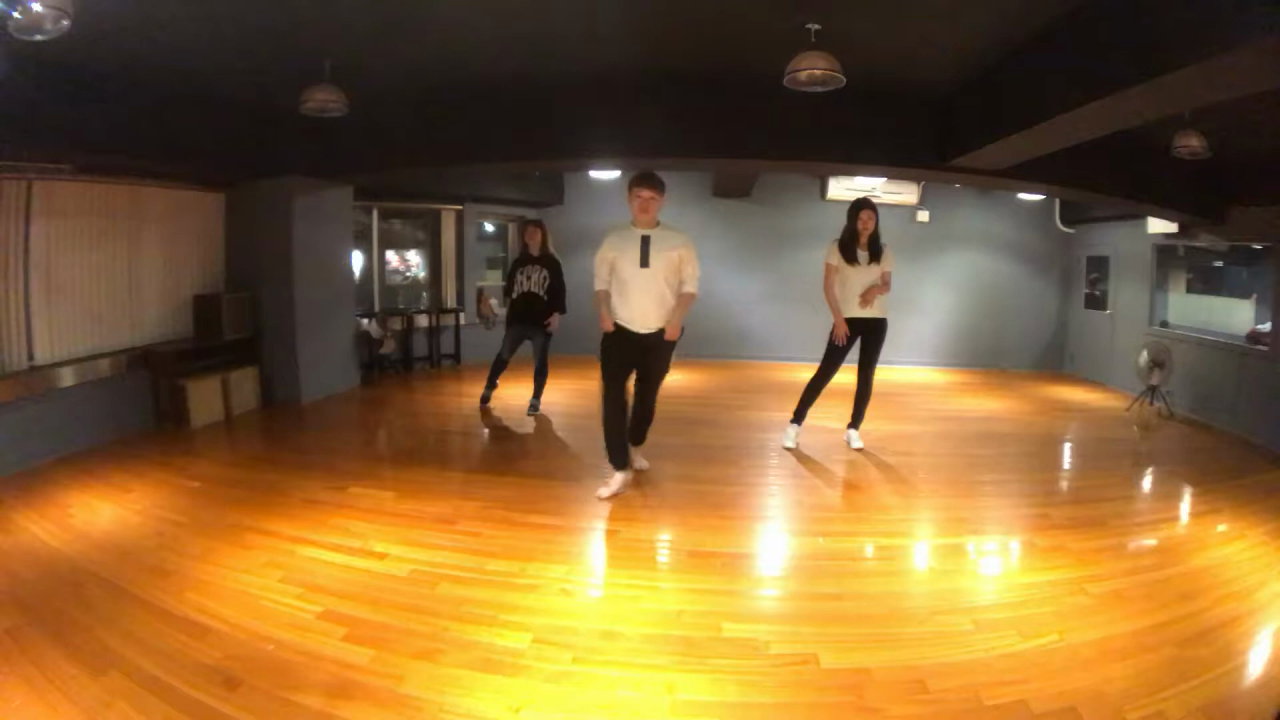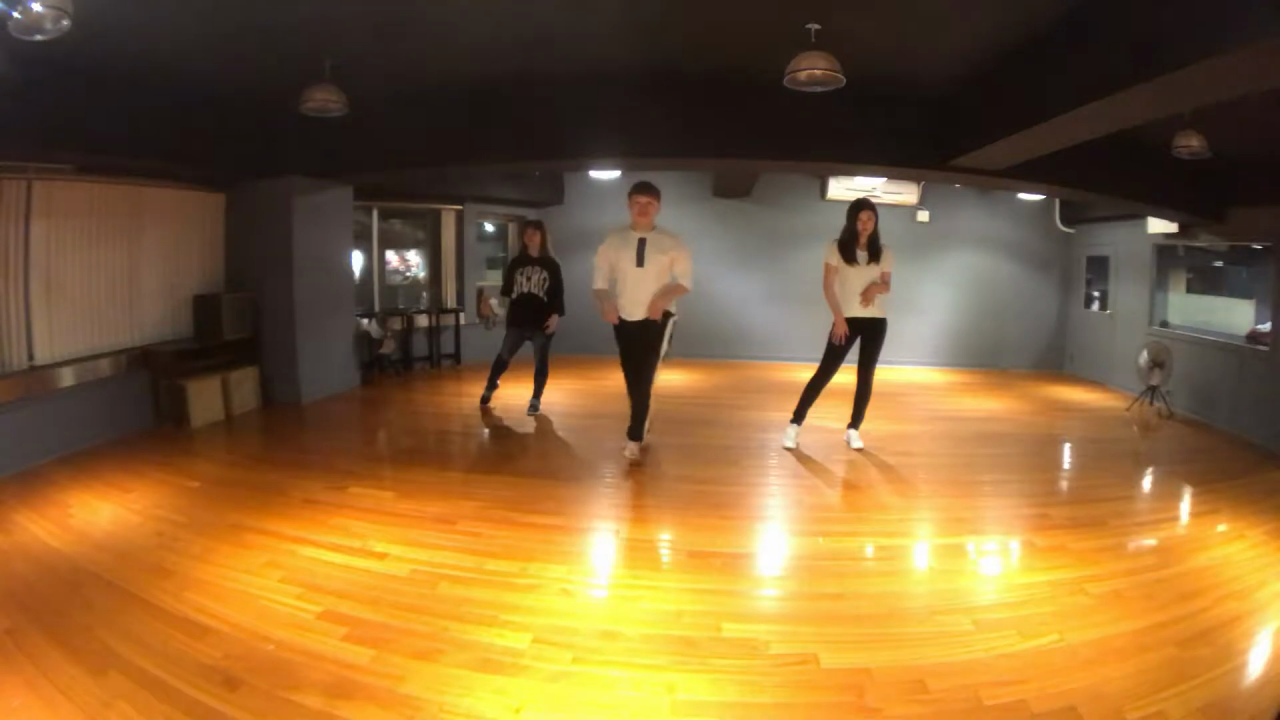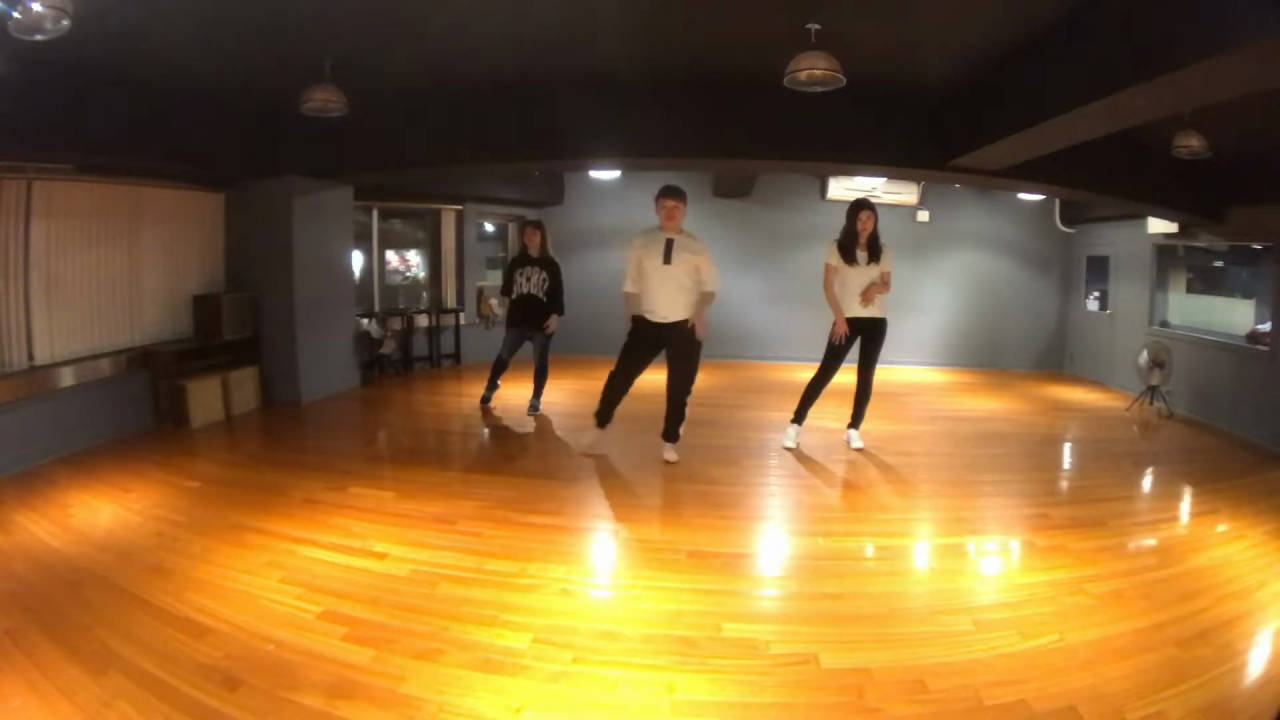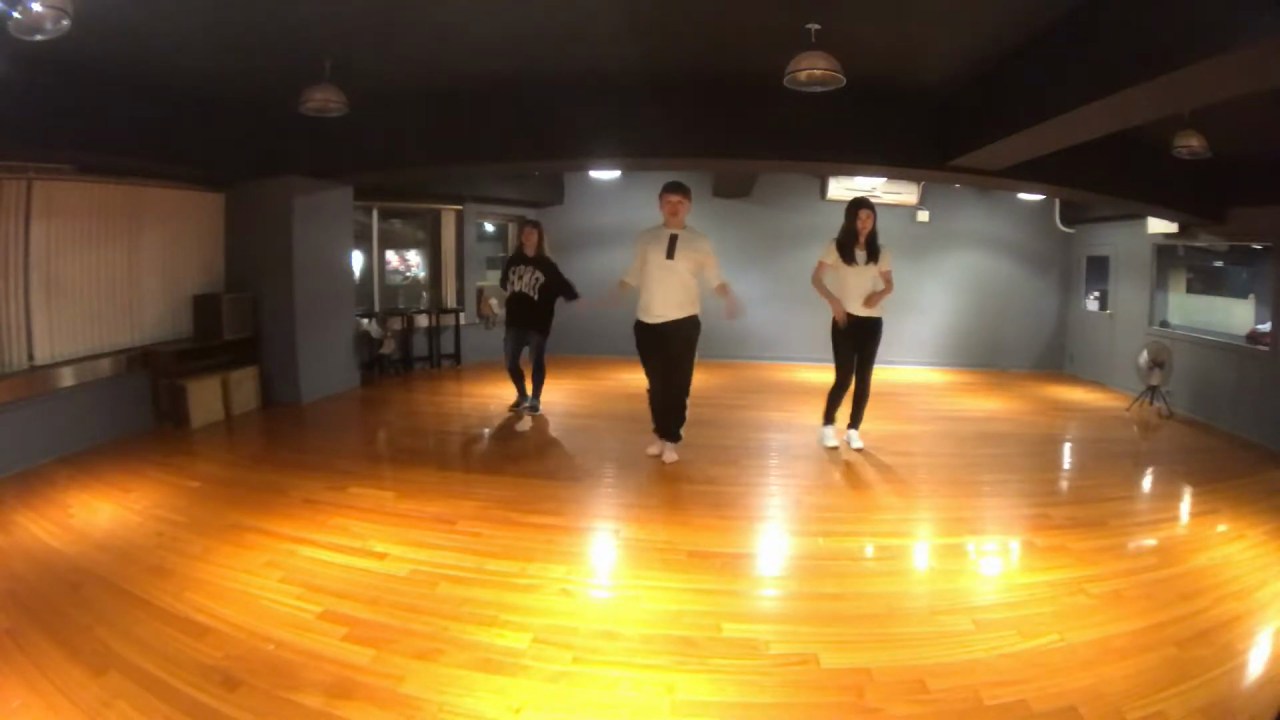
dt=0.7s
person 1, frame 1
left shoulder: (679, 241)
right shoulder: (614, 240)
left elbow: (690, 284)
right elbow: (601, 280)
left wrist: (677, 318)
right wrist: (604, 311)
left hip: (660, 332)
right hip: (621, 330)
left knee: (647, 396)
right knee: (613, 395)
left ankle: (634, 447)
right ankle: (620, 469)
person 1, frame 2
left shoulder: (671, 243)
right shoulder: (614, 241)
left elbow: (684, 280)
right elbow: (600, 278)
left wrist: (662, 298)
right wrist: (605, 304)
left hip: (656, 319)
right hip: (624, 320)
left knee: (643, 380)
right knee: (633, 379)
left ankle: (635, 440)
right ankle: (638, 433)
person 1, frame 3
left shoulder: (696, 246)
right shoulder: (642, 242)
left elbow: (710, 285)
right elbow: (631, 284)
left wrist: (700, 311)
right wrist: (633, 314)
left hip: (684, 325)
right hip: (648, 322)
left knee: (679, 387)
right knee: (621, 375)
left ankle: (669, 441)
right ankle: (600, 426)
person 1, frame 4
left shoulder: (699, 242)
right shoulder: (646, 238)
left elbow: (716, 279)
right elbow: (633, 277)
left wrist: (730, 300)
right wrist: (617, 293)
left hip: (682, 322)
right hip: (648, 322)
left knee: (678, 385)
right knee: (656, 384)
left ankle: (672, 442)
right ankle: (661, 436)
person 2, frame 1
left shoulder: (883, 252)
right shoulder: (838, 248)
left elbow: (887, 285)
right elbow: (828, 286)
left wrist: (877, 289)
right wrist: (838, 318)
left hip: (876, 321)
right hip: (847, 319)
left knee: (866, 375)
right knee: (825, 371)
left ankle: (853, 429)
right ankle: (795, 424)
person 2, frame 2
left shoulder: (882, 252)
right shoulder: (837, 248)
left elbow: (887, 285)
right elbow: (828, 286)
left wrist: (877, 286)
right wrist: (838, 318)
left hip: (876, 321)
right hip: (846, 319)
left knee: (866, 375)
right knee: (825, 372)
left ankle: (853, 429)
right ankle: (794, 425)
person 2, frame 3
left shoulder: (882, 252)
right shoulder: (837, 248)
left elbow: (887, 285)
right elbow: (828, 286)
left wrist: (876, 287)
right wrist: (839, 317)
left hip: (876, 321)
right hip: (847, 319)
left knee: (866, 376)
right knee: (825, 372)
left ankle: (853, 429)
right ankle: (795, 424)
person 2, frame 4
left shoulder: (880, 252)
right shoulder: (836, 247)
left elbow: (888, 282)
right elbow: (817, 278)
left wrist: (881, 294)
right wrist: (832, 299)
left hip: (872, 321)
right hip: (844, 320)
left knee: (863, 377)
right knee: (844, 376)
left ankle: (853, 429)
right ankle: (828, 425)
person 3, frame 1
left shoulder: (551, 263)
right shoulder: (518, 262)
left elbow: (560, 291)
right elbow: (509, 288)
left wrist: (557, 314)
left hip: (541, 320)
right hip: (517, 318)
left knee: (540, 360)
right knee: (504, 354)
left ankle: (536, 400)
right ankle: (489, 386)
person 3, frame 2
left shoulder: (551, 265)
right shoulder: (516, 263)
left elbow: (558, 293)
right elbow: (507, 289)
left wrist: (556, 315)
left hip: (542, 321)
right hip: (518, 319)
left knee: (541, 360)
right knee: (504, 355)
left ankle: (536, 400)
right ankle: (490, 386)
person 3, frame 3
left shoulder: (551, 265)
right shoulder: (516, 262)
left elbow: (558, 293)
right elbow: (507, 289)
left wrist: (555, 315)
left hip: (541, 321)
right hip: (518, 319)
left knee: (540, 361)
right knee: (504, 355)
left ankle: (535, 400)
right ankle: (491, 386)
person 3, frame 4
left shoulder: (545, 264)
right shoulder: (513, 260)
left elbow: (562, 284)
right elbow: (505, 283)
left wrist: (576, 299)
left hip: (536, 320)
right hip: (514, 319)
left knee: (537, 360)
right knee: (510, 360)
left ankle: (535, 399)
right ankle: (523, 396)
